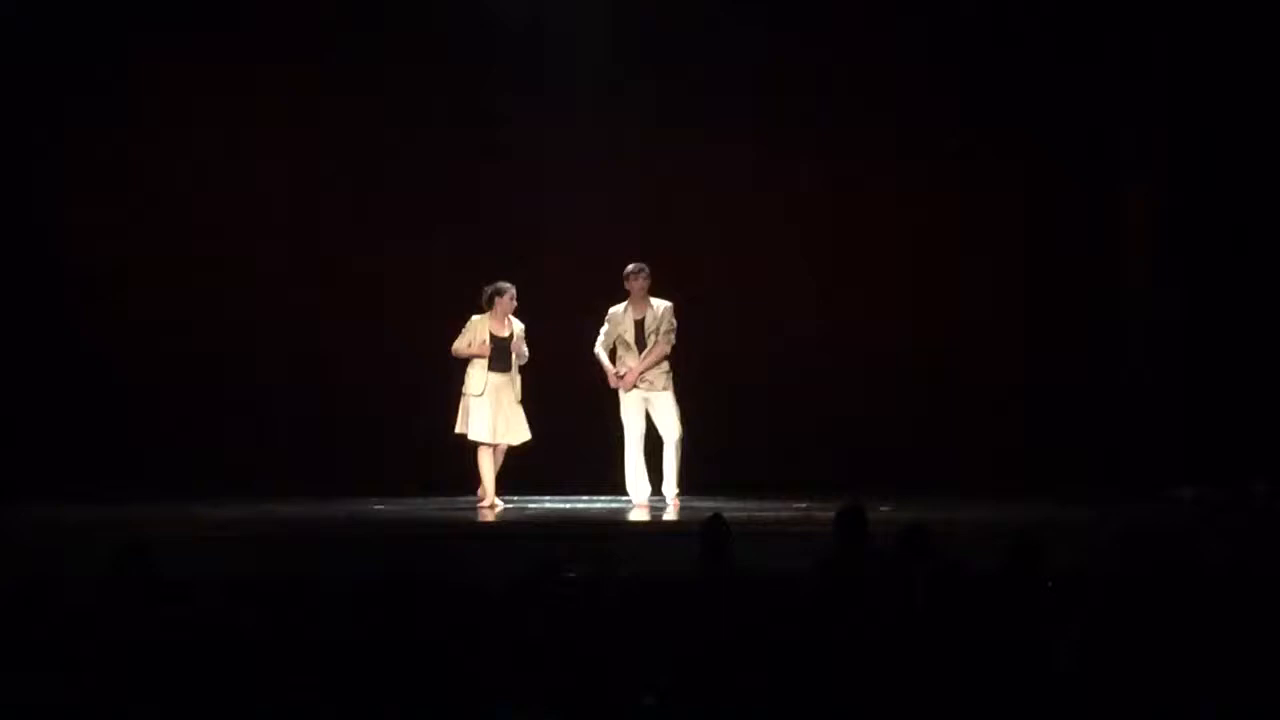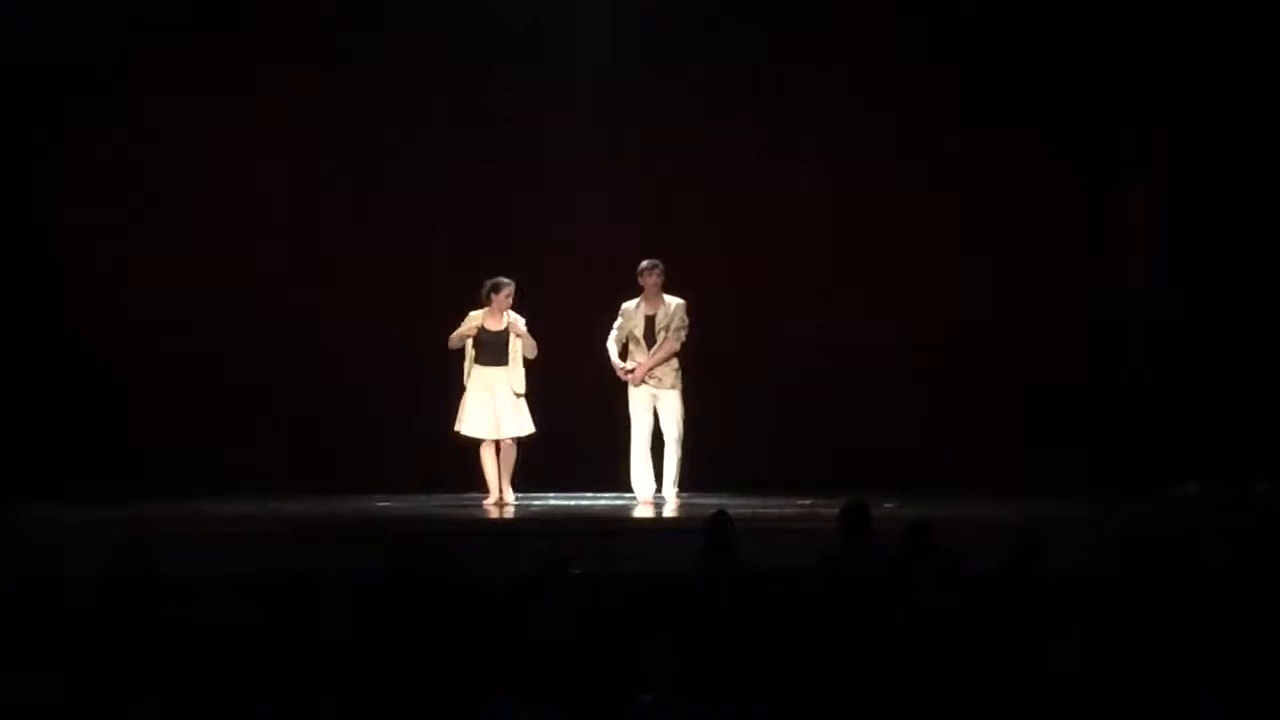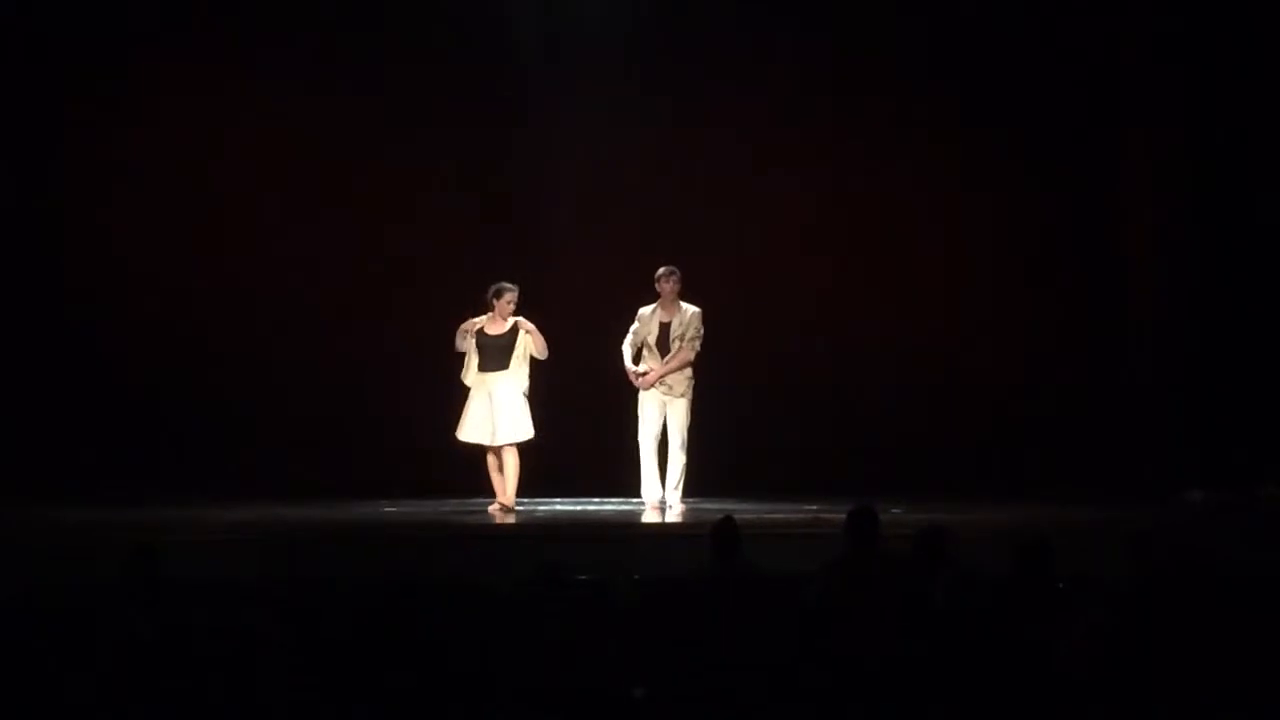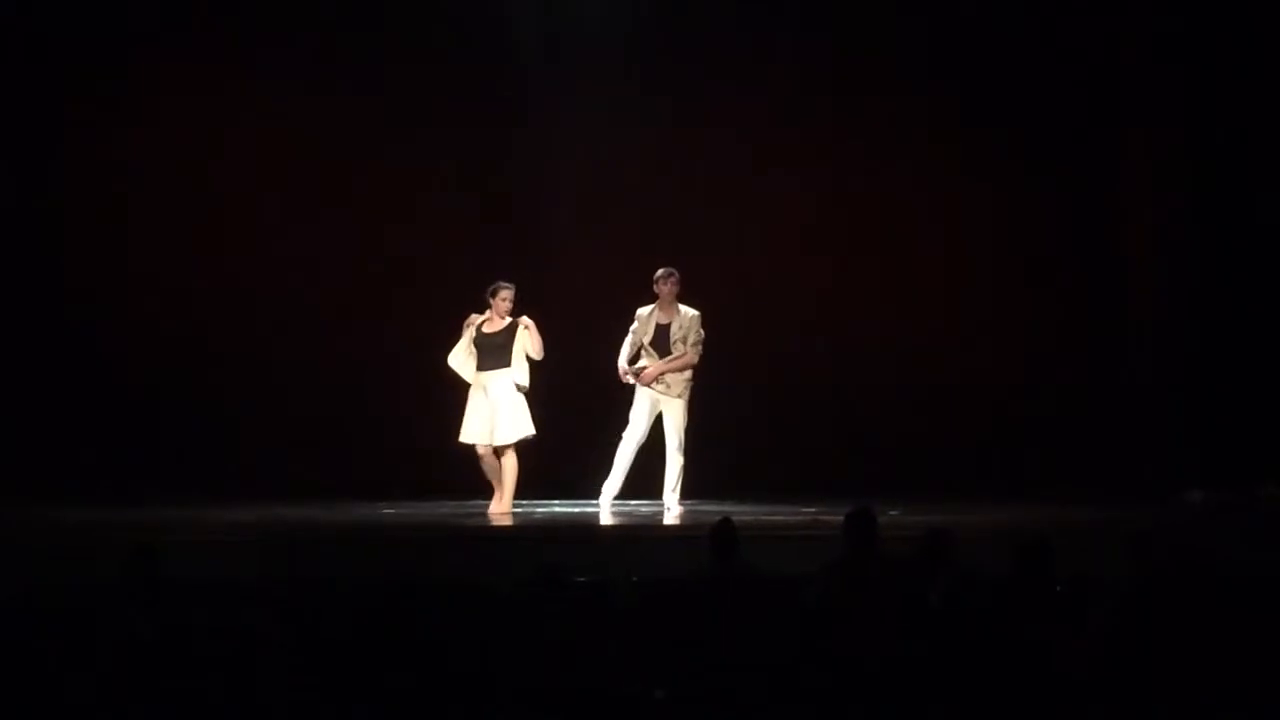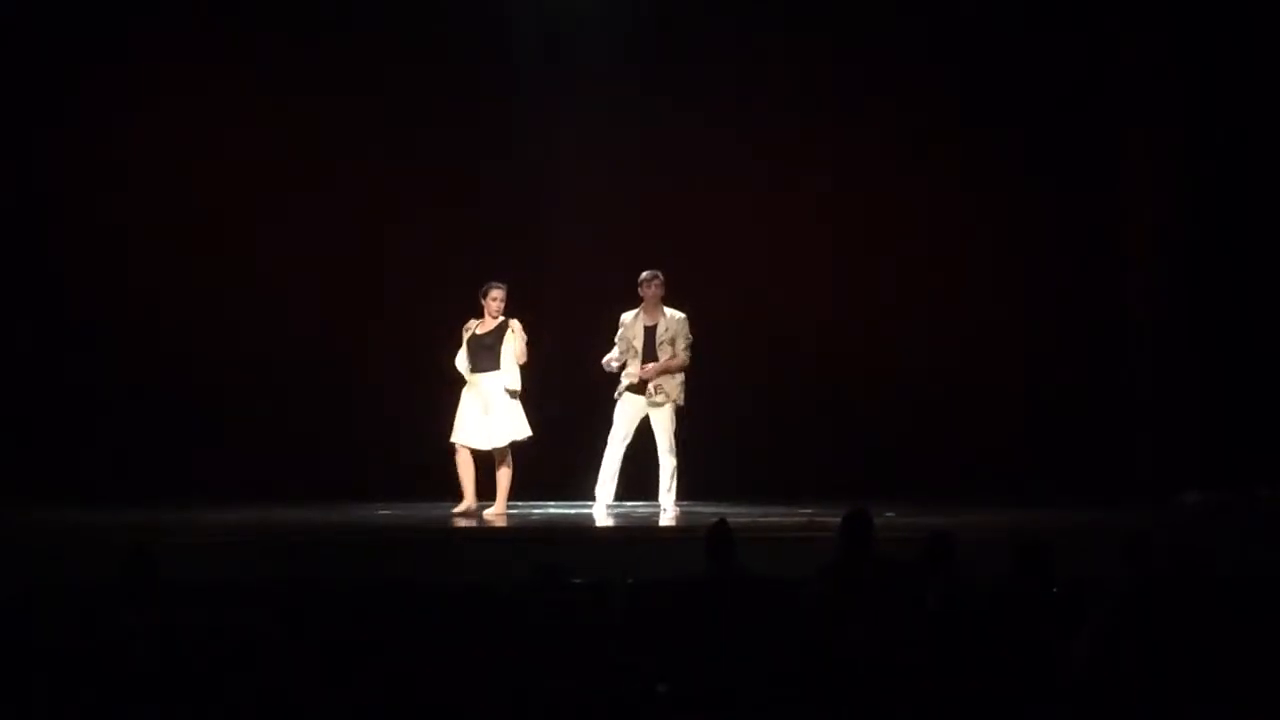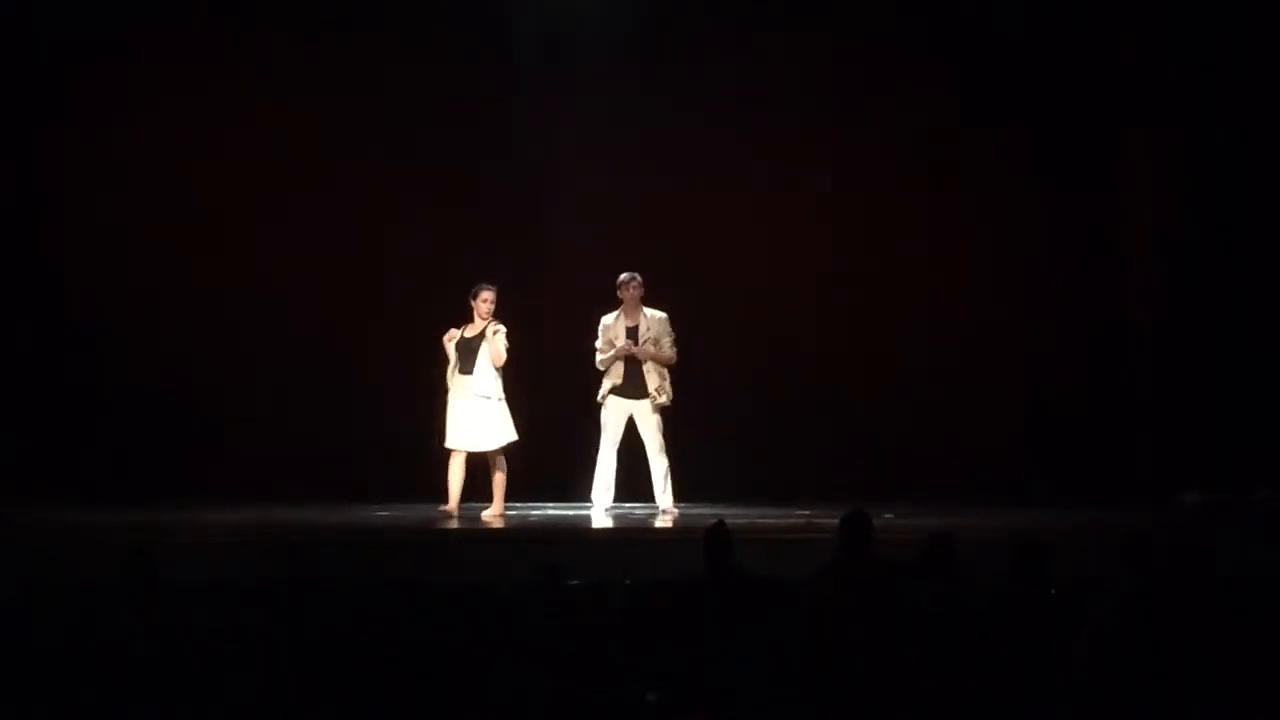
dt=0.3s
person 1, frame 1
left shoulder: (664, 309)
right shoulder: (615, 314)
left elbow: (664, 346)
right elbow: (600, 346)
left wrist: (636, 371)
right wrist: (608, 367)
left hip: (659, 381)
right hip: (630, 384)
left knee: (673, 433)
right knee: (634, 439)
left ankle: (671, 491)
right ankle: (640, 496)
person 1, frame 2
left shoulder: (676, 306)
right shoulder: (628, 309)
left elbow: (674, 344)
right elbow: (613, 339)
left wrist: (645, 366)
right wrist: (616, 361)
left hip: (668, 378)
right hip: (639, 380)
left knee: (673, 435)
right knee: (640, 436)
left ankle: (670, 490)
right ankle: (644, 492)
person 1, frame 3
left shoulder: (692, 315)
right shoulder: (645, 314)
left elbow: (688, 353)
right elbow: (629, 343)
left wrist: (657, 372)
right wrist: (628, 365)
left hip: (679, 385)
right hip: (650, 384)
left knee: (677, 443)
right knee: (648, 438)
left ankle: (673, 498)
right ankle: (652, 496)
person 1, frame 4
left shoulder: (691, 317)
right shoulder: (643, 314)
left elbow: (692, 357)
right elbow: (631, 342)
left wrist: (659, 369)
right wrist: (622, 362)
left hip: (676, 387)
right hip: (648, 385)
left knee: (675, 444)
right knee: (633, 436)
left ankle: (671, 500)
right ankle: (610, 490)
person 1, frame 5
left shoulder: (677, 320)
right shoulder: (627, 319)
left elbow: (684, 359)
right elbow: (617, 352)
left wrist: (658, 368)
right wrist: (611, 359)
left hip: (662, 393)
right hip: (632, 390)
left knee: (666, 447)
right knee: (615, 442)
left ankle: (668, 502)
right ankle: (602, 499)
person 1, frame 6
left shoulder: (658, 319)
right shoulder: (608, 322)
left elbow: (671, 356)
right elbow: (600, 362)
left wrist: (650, 353)
right wrist: (615, 352)
left hip: (647, 395)
right hip: (615, 393)
left knee: (656, 448)
right knee: (607, 447)
left ankle: (665, 503)
right ankle: (601, 502)
person 2, frame 1
left shoulder: (516, 326)
right shoulder: (477, 323)
left elbow: (522, 360)
right elbow: (455, 349)
left wrist: (521, 351)
right wrist: (475, 351)
left hip: (506, 387)
right hip: (481, 387)
left knee: (502, 444)
right knee: (485, 442)
left ankle: (485, 487)
right ankle: (489, 494)
person 2, frame 2
left shoulder: (515, 321)
right shoulder: (475, 318)
left elbow: (532, 353)
right elbow: (452, 343)
left wrist: (523, 334)
right wrist: (464, 334)
left hip: (506, 382)
right hip: (480, 382)
left knee: (508, 439)
right knee: (486, 439)
left ankle: (506, 484)
right ankle: (494, 492)
person 2, frame 3
left shoulder: (519, 328)
right shoulder: (479, 324)
left elbow: (542, 354)
right elbow: (461, 348)
left wrist: (533, 330)
right wrist: (462, 331)
left hip: (507, 387)
right hip: (481, 387)
left knee: (507, 444)
right knee: (490, 446)
left ankle: (510, 498)
right ankle: (499, 496)
person 2, frame 4
left shoulder: (517, 327)
right shoulder: (479, 325)
left elbow: (538, 354)
right elbow: (465, 354)
left wrist: (531, 326)
right wrist: (467, 327)
left hip: (505, 387)
right hip: (480, 387)
left knee: (506, 446)
right knee: (482, 449)
left ankle: (506, 502)
right ankle: (498, 491)
person 2, frame 5
left shoulder: (509, 327)
right shoulder: (475, 327)
left elbow: (521, 358)
left wrist: (518, 332)
right wrist: (465, 334)
left hip: (498, 390)
right hip: (473, 389)
left knee: (500, 449)
right knee: (461, 445)
left ankle: (501, 503)
right ankle: (469, 498)
person 2, frame 6
left shoulder: (496, 329)
right shoulder: (462, 331)
left elbow: (499, 361)
left wrist: (491, 336)
right wrist: (448, 344)
left hip: (484, 393)
right hip: (461, 392)
left knee: (493, 452)
right knee: (457, 449)
left ankle: (498, 504)
right ankle: (453, 503)
